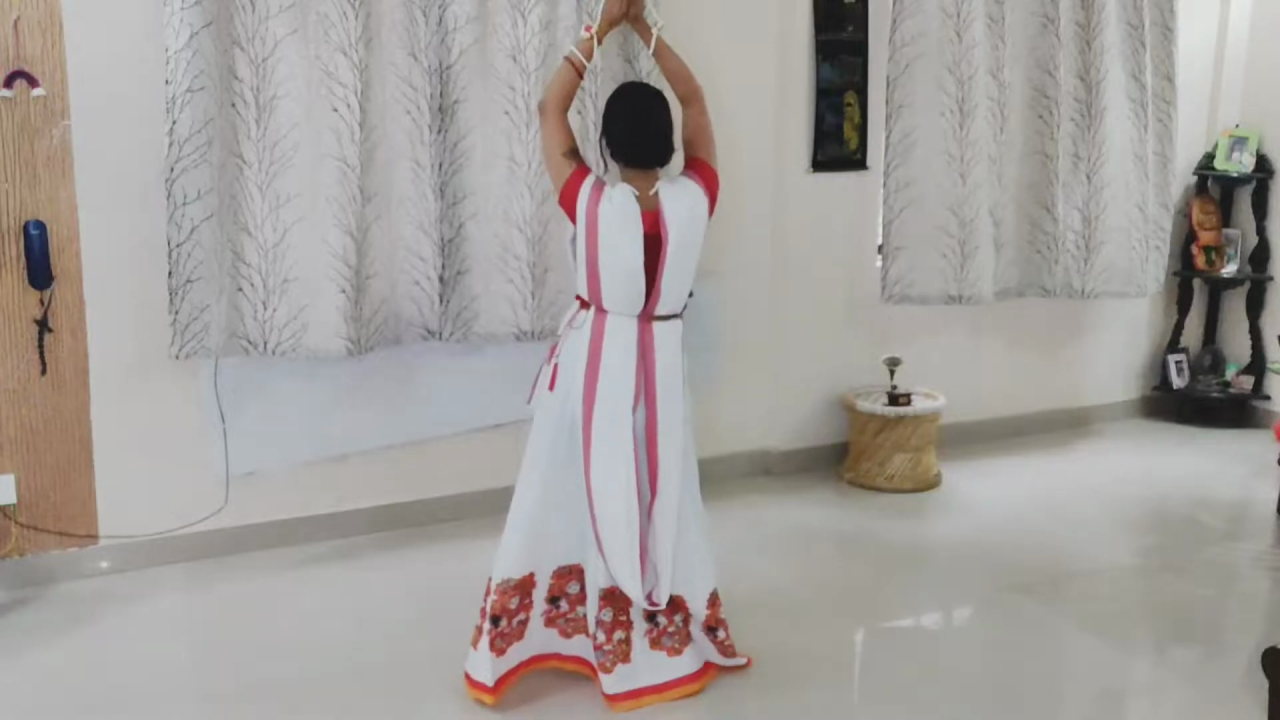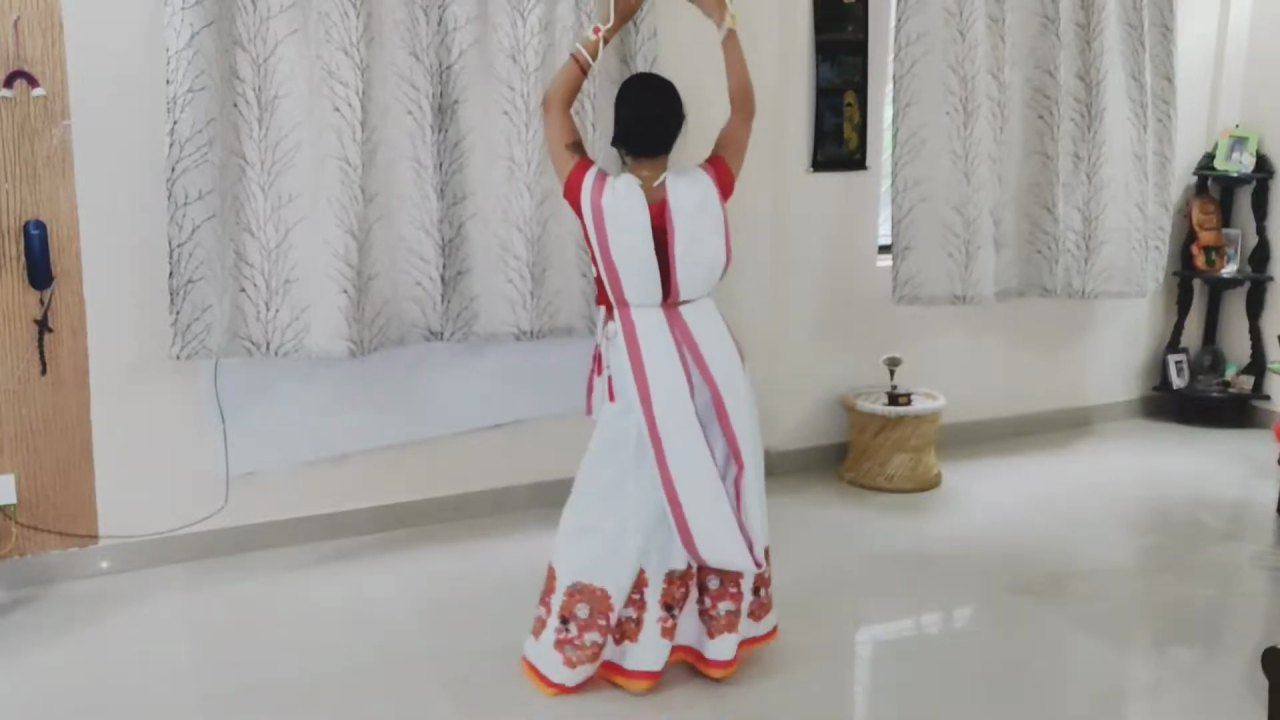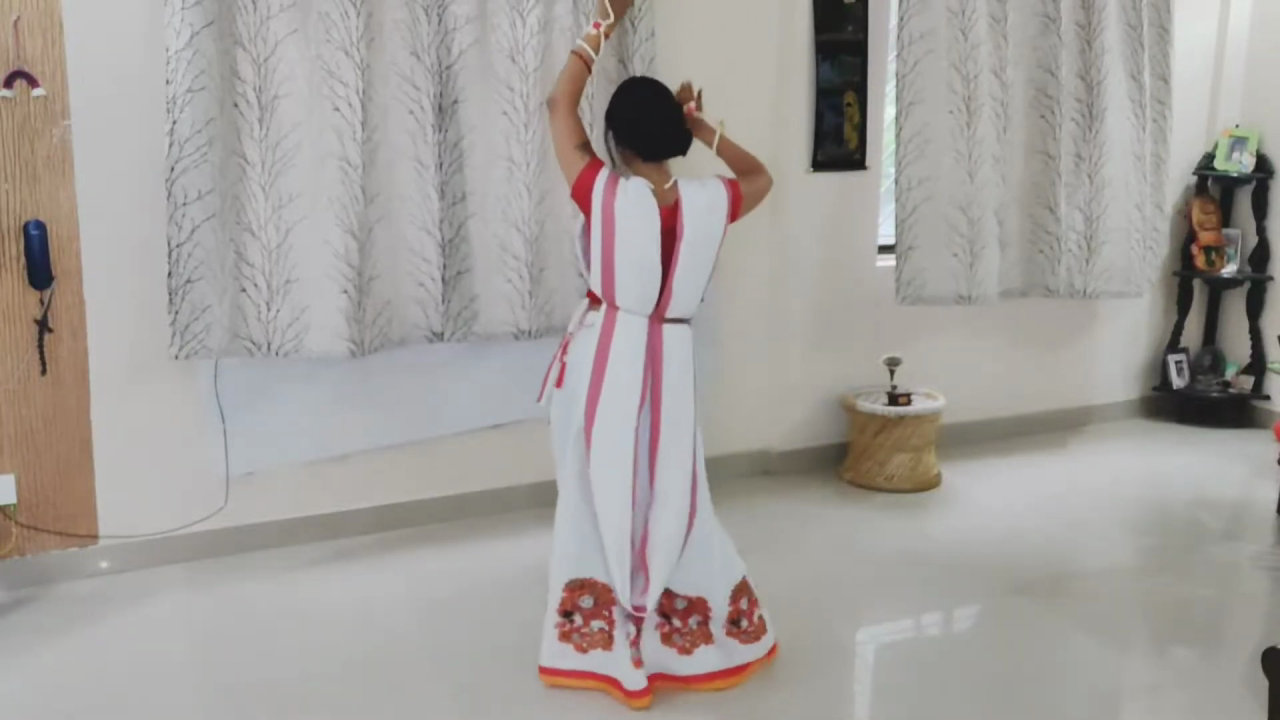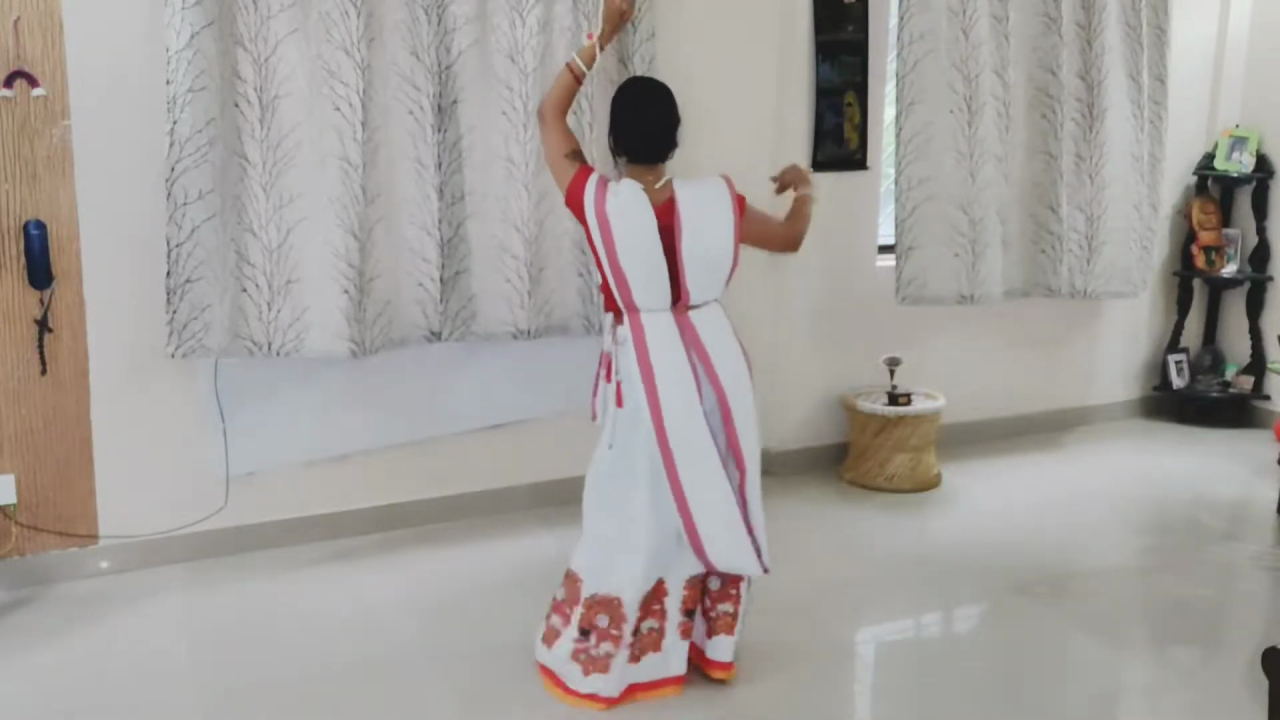
dt=0.7s
person 1, frame 1
left shoulder: (591, 202)
right shoulder: (695, 199)
left elbow: (549, 111)
right elbow: (695, 102)
left hip: (592, 364)
right hip: (659, 365)
left knee: (568, 509)
right knee: (657, 508)
left ankle: (506, 652)
right ankle: (671, 648)
person 1, frame 2
left shoulder: (595, 195)
right shoulder: (705, 190)
left elbow: (554, 105)
right elbow: (746, 111)
left hip: (639, 362)
right hip: (707, 355)
left knee: (617, 504)
right knee: (718, 490)
left ankle: (622, 647)
right ankle: (717, 639)
person 1, frame 3
left shoulder: (605, 195)
right shoulder: (709, 203)
left elbow: (559, 106)
right elbow: (760, 177)
right wrist: (705, 129)
left hip: (601, 364)
right hip: (666, 366)
left knee: (600, 510)
right knee: (670, 503)
left ankle: (611, 653)
right ankle: (709, 640)
person 1, frame 4
left shoulder: (597, 202)
right shoulder: (713, 199)
left elbow: (550, 117)
right elbow: (787, 237)
right wrist: (803, 191)
left hip: (646, 366)
right hip: (713, 361)
left knee: (631, 509)
right knee: (715, 498)
left ankle: (612, 656)
right ankle: (717, 643)
